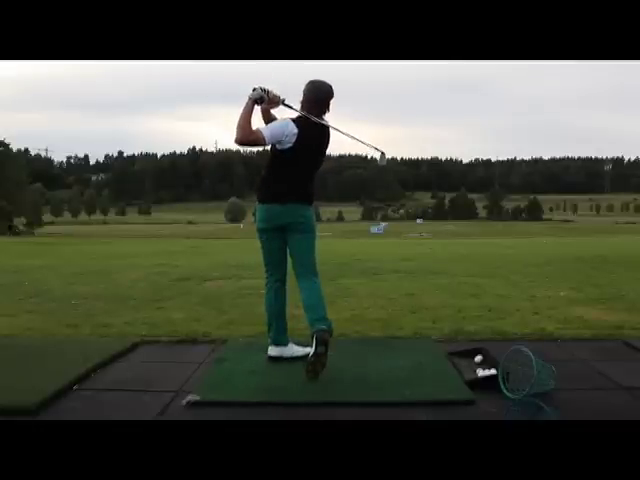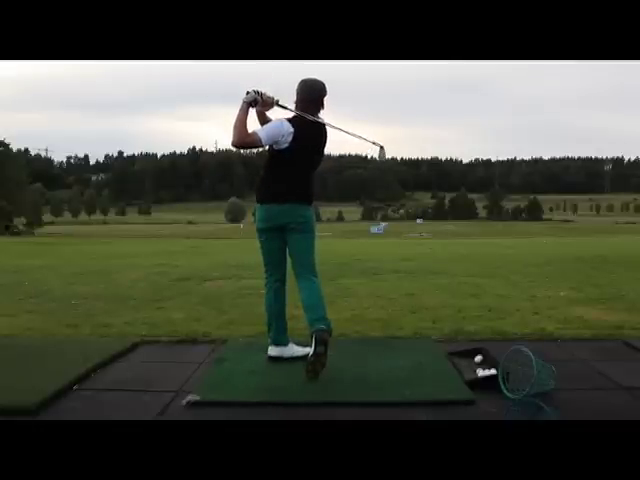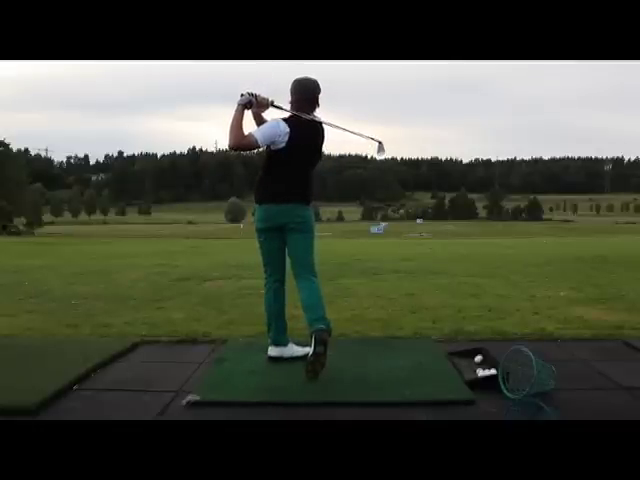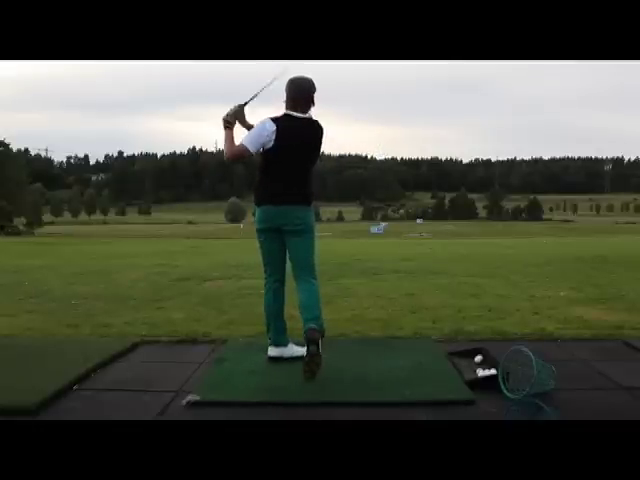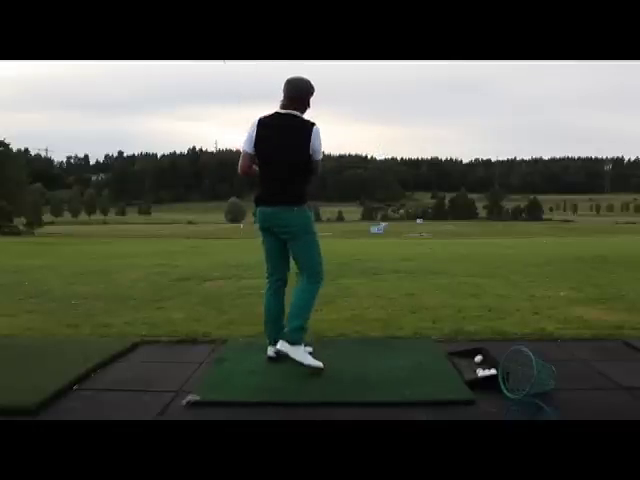
dt=0.4s
person 1, frame 1
left shoulder: (291, 127)
right shoulder: (323, 132)
left elbow: (243, 137)
left wrist: (251, 102)
right wrist: (267, 110)
left hip: (270, 209)
right hip: (300, 210)
left knee: (275, 278)
right knee: (307, 275)
left ankle: (278, 343)
right ankle: (320, 328)
person 1, frame 2
left shoulder: (286, 127)
right shoulder: (320, 131)
left elbow: (239, 141)
left wrist: (246, 106)
right wrist: (263, 113)
left hip: (269, 209)
right hip: (300, 210)
left knee: (274, 278)
right knee: (306, 275)
left ankle: (278, 343)
right ankle: (319, 328)
person 1, frame 3
left shoulder: (282, 127)
right shoulder: (317, 130)
left elbow: (236, 143)
left wrist: (241, 108)
right wrist: (258, 115)
left hip: (268, 210)
right hip: (299, 210)
left knee: (274, 278)
right knee: (306, 275)
left ankle: (278, 343)
right ankle: (319, 329)
person 1, frame 4
left shoulder: (270, 126)
right shoulder: (316, 130)
left elbow: (230, 155)
left wrist: (229, 129)
right wrist: (246, 123)
left hip: (267, 211)
right hip: (299, 211)
left knee: (273, 279)
right knee: (305, 277)
left ankle: (278, 343)
right ankle: (313, 329)
person 1, frame 5
left shoulder: (260, 125)
right shoulder: (309, 129)
left elbow: (244, 169)
left hip: (265, 209)
right hip: (293, 210)
left knee: (276, 278)
right knee: (312, 274)
left ankle: (275, 342)
right ankle: (291, 339)
